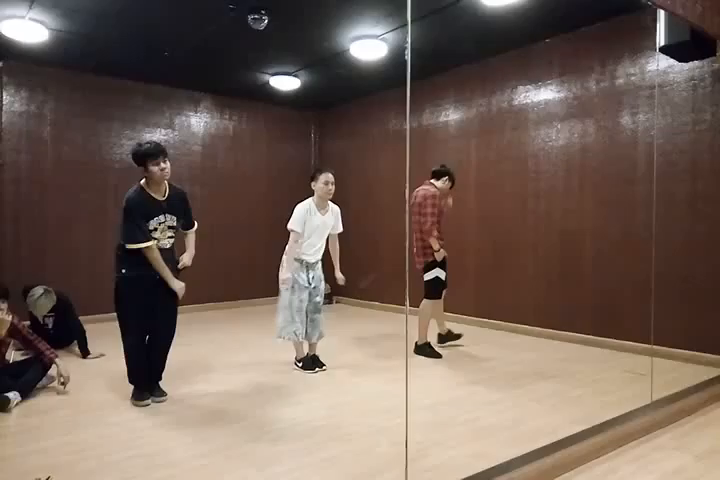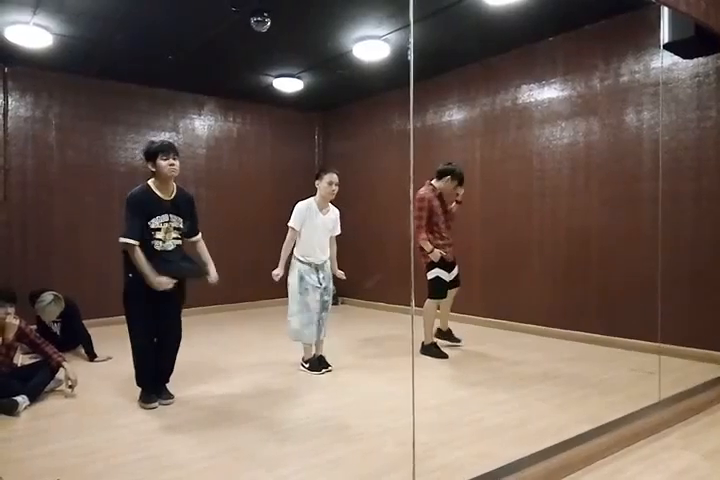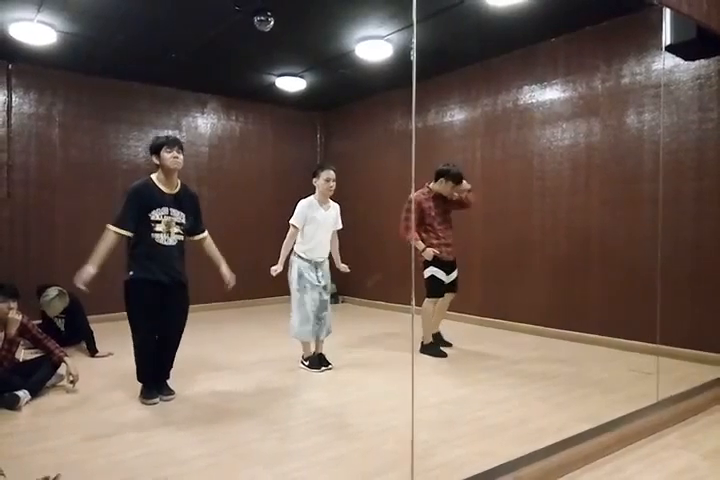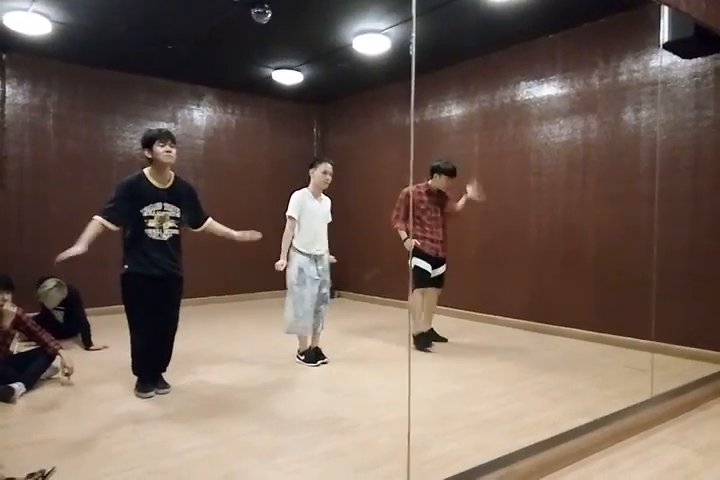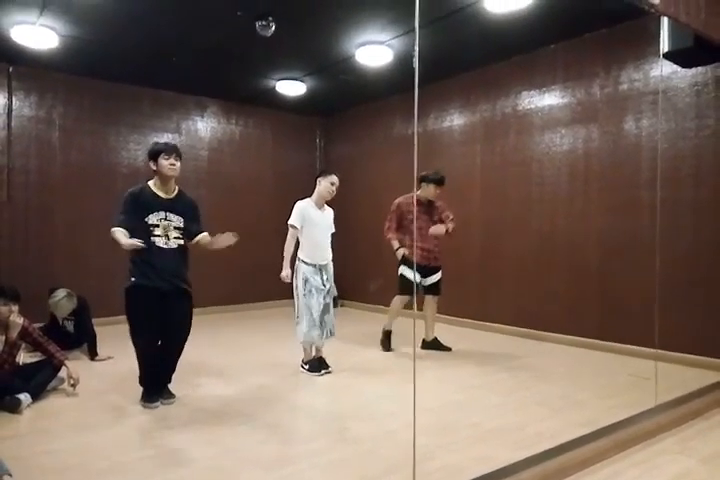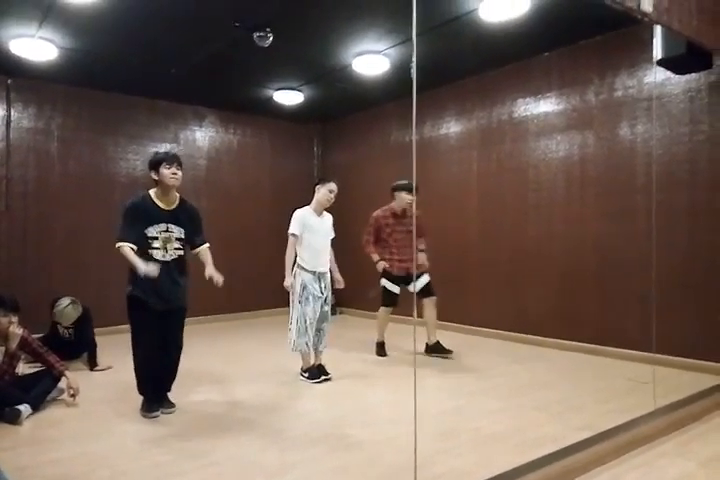
dt=0.3s
person 1, frame 1
left shoulder: (179, 195)
right shoulder: (134, 201)
left elbow: (190, 227)
right elbow: (145, 247)
left wrist: (190, 251)
right wrist: (172, 280)
left hip: (166, 275)
right hip: (134, 276)
left knee: (164, 332)
right knee: (136, 333)
left ankle: (153, 381)
right ankle: (139, 385)
person 1, frame 2
left shoulder: (186, 199)
right shoulder: (138, 198)
left elbow: (195, 236)
right elbow: (131, 244)
left wrist: (209, 265)
right wrist: (151, 278)
left hip: (174, 278)
right hip: (142, 280)
left knee: (171, 334)
right knee: (144, 336)
left ankle: (161, 383)
right ankle: (147, 387)
person 1, frame 3
left shoulder: (189, 196)
right shoulder: (140, 191)
left elbow: (201, 234)
right elbow: (118, 230)
left wrist: (222, 265)
right wrist: (93, 264)
left hip: (175, 277)
right hip: (143, 276)
left knee: (172, 332)
right knee: (145, 333)
left ankle: (161, 380)
right ankle: (147, 384)
person 1, frame 4
left shoulder: (184, 189)
right shoulder: (132, 185)
left elbow: (203, 222)
right elbow: (104, 218)
left wrist: (235, 235)
right wrist: (81, 244)
left hip: (171, 270)
right hip: (138, 269)
left knee: (167, 325)
right knee: (142, 326)
left ankle: (157, 373)
right ankle: (143, 376)
person 1, frame 5
left shoulder: (187, 202)
right shoulder: (136, 197)
left elbow: (199, 236)
right elbow: (119, 228)
left wrist: (215, 242)
right wrist: (126, 241)
left hip: (178, 282)
right hip: (144, 280)
left knee: (177, 335)
right knee: (147, 337)
left ankle: (163, 383)
right ankle: (149, 387)
person 1, frame 6
left shoulder: (189, 211)
right shoulder: (136, 206)
left elbow: (200, 245)
right elbow: (124, 245)
left wrist: (210, 268)
right wrist: (139, 265)
left hip: (175, 292)
right hip: (143, 292)
left knee: (172, 347)
right knee: (146, 347)
left ankle: (162, 393)
right ankle: (149, 396)
person 2, frame 1
left shoulder: (335, 211)
right shoulder: (303, 209)
left elbow: (333, 241)
right elbow: (293, 241)
left wrist: (337, 270)
right wrist: (285, 270)
left hip: (315, 266)
right hip: (297, 266)
left knee: (315, 310)
right knee: (296, 309)
left ankle: (312, 353)
right ankle: (300, 356)
person 2, frame 2
left shoulder: (334, 213)
right shoulder: (303, 207)
right elbow: (290, 239)
left wrist: (335, 268)
right wrist: (280, 267)
left hip: (323, 267)
right hip: (303, 267)
left knee: (322, 311)
right knee: (306, 310)
left ankle: (319, 354)
right ankle: (307, 357)
person 2, frame 3
left shoulder: (335, 208)
right shoulder: (305, 205)
right elbow: (291, 235)
left wrist: (338, 262)
right wrist: (280, 263)
left hip: (322, 265)
right hip: (303, 264)
left knee: (322, 308)
right knee: (305, 309)
left ankle: (319, 352)
right ankle: (307, 355)
person 2, frame 4
left shoulder: (326, 201)
right shoulder: (299, 197)
right elbow: (290, 228)
left wrist: (327, 254)
right wrist: (283, 257)
left hip: (320, 259)
right hip: (302, 258)
left knee: (320, 303)
right knee: (302, 303)
left ankle: (315, 346)
right ankle: (303, 349)
person 2, frame 5
left shoulder: (329, 212)
right shoulder: (302, 206)
right elbow: (291, 237)
right wrist: (286, 266)
left hip: (325, 268)
right hip: (307, 268)
left knee: (324, 312)
right knee: (309, 312)
left ankle: (319, 356)
right ankle: (307, 359)
person 2, frame 6
left shoulder: (329, 218)
right shoulder: (301, 215)
right elbow: (291, 246)
left wrist: (336, 273)
right wrist: (288, 275)
left hip: (324, 276)
right hip: (305, 276)
left knee: (322, 320)
right knee: (305, 320)
left ankle: (318, 363)
right ankle: (306, 366)
person 3, frame 1
left shoulder: (421, 192)
right shoulder: (431, 194)
right elbow: (428, 226)
left wrist: (444, 206)
right wrist: (437, 249)
left hip: (428, 252)
right hip: (430, 253)
left knee: (439, 292)
right knee: (431, 297)
left ankle: (443, 332)
right ankle: (421, 343)
person 3, frame 2
left shoulder: (438, 196)
right shoulder: (424, 196)
left elbow: (447, 218)
right elbow: (418, 228)
left wrist: (457, 201)
right wrist: (431, 250)
left hip: (446, 252)
right hip: (435, 254)
left knee: (452, 288)
right knee: (435, 297)
left ankle: (443, 329)
right ankle: (427, 343)
person 3, frame 3
left shoulder: (447, 198)
right shoulder: (417, 199)
left elbow: (466, 203)
right elbow: (407, 228)
left wrist: (466, 190)
right wrist: (422, 248)
left hip: (449, 254)
right hip: (432, 255)
left knee: (449, 293)
right knee: (432, 297)
left ankle: (434, 333)
right ankle: (427, 342)
person 3, frame 4
left shoulder: (443, 197)
right shoulder: (411, 192)
left elbow: (453, 210)
right elbow: (397, 218)
left wrist: (468, 196)
right wrist: (405, 238)
left hip: (439, 249)
right hip: (421, 248)
left knee: (435, 289)
right knee: (420, 288)
left ankle: (427, 329)
right ankle: (418, 333)
person 3, frame 5
left shoulder: (438, 206)
right shoulder: (401, 203)
left elbow: (451, 223)
right elbow: (390, 227)
left wrist: (444, 227)
right wrist: (397, 247)
left hip: (432, 258)
right hip: (410, 257)
left knee: (432, 297)
right knee: (404, 295)
left ankle: (429, 339)
right ankle: (387, 330)
person 3, frame 6
left shoulder: (413, 215)
right shoulder: (379, 216)
left elbow: (420, 236)
right elbow: (368, 241)
left wrist: (421, 252)
right wrist: (377, 260)
left hip: (414, 266)
right hip: (392, 268)
left knee: (429, 299)
right knee: (387, 307)
left ankle: (432, 343)
right ankle: (380, 342)
person 4, frame 1
left shoulder: (9, 319)
left elbow: (34, 341)
left wrist: (58, 364)
left knee: (43, 361)
left ankle: (15, 395)
right ankle: (31, 385)
person 4, frame 2
left shoulder: (16, 323)
left elbow: (41, 344)
left wrist: (65, 366)
left knee: (52, 364)
left ankle: (23, 399)
right ankle: (40, 386)
person 4, frame 3
left shoulder: (18, 319)
left elbow: (43, 340)
left wrist: (67, 362)
right wrist: (11, 332)
left hip: (12, 370)
left knee: (53, 359)
left ankle: (24, 393)
right ankle: (41, 381)
person 4, frame 4
left shoulder: (13, 311)
left elbow: (37, 332)
left wrist: (62, 354)
left knee: (48, 352)
left ankle: (19, 386)
right ankle: (36, 374)
person 4, frame 5
left shoulder: (19, 322)
left elbow: (44, 343)
left wrist: (68, 366)
right wrist: (12, 335)
left hip: (12, 374)
left knee: (54, 362)
left ankle: (26, 397)
right ankle: (42, 385)
person 4, frame 6
left shoulder: (19, 333)
left elbow: (44, 353)
left wrist: (68, 377)
right wrist: (12, 345)
left hip: (12, 384)
left knee: (53, 373)
left ankle: (25, 408)
right ankle: (43, 394)
